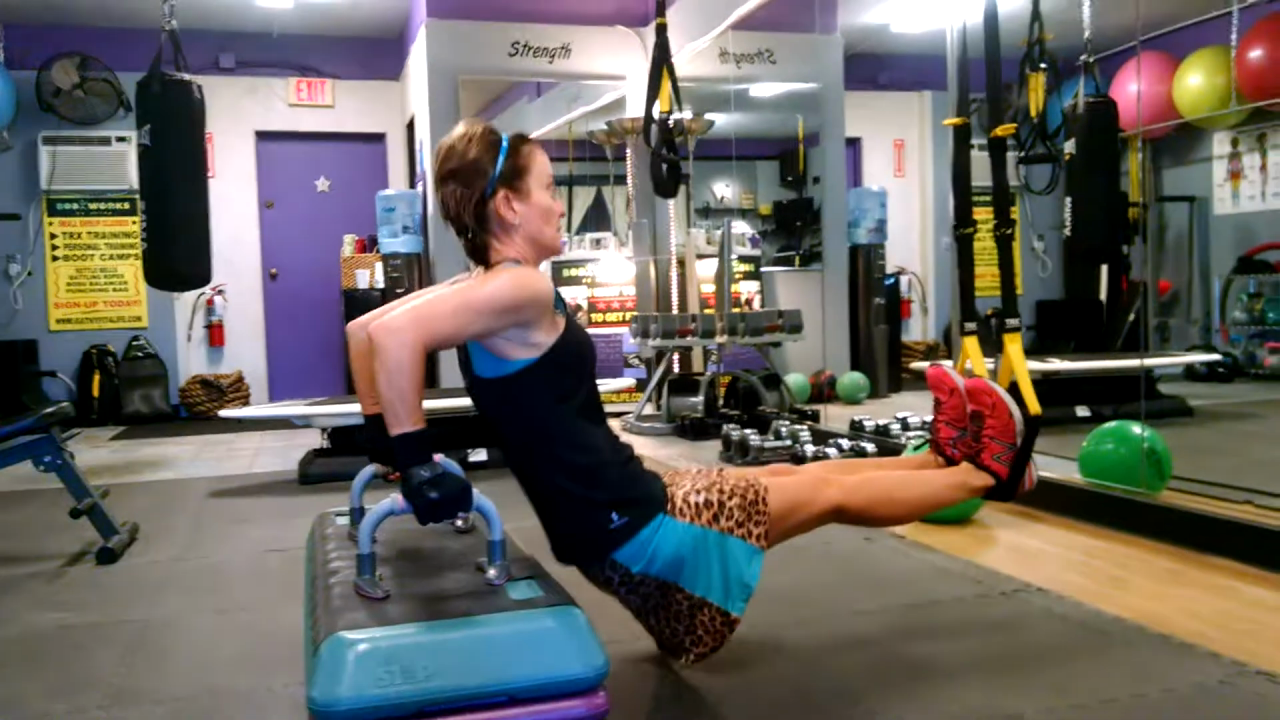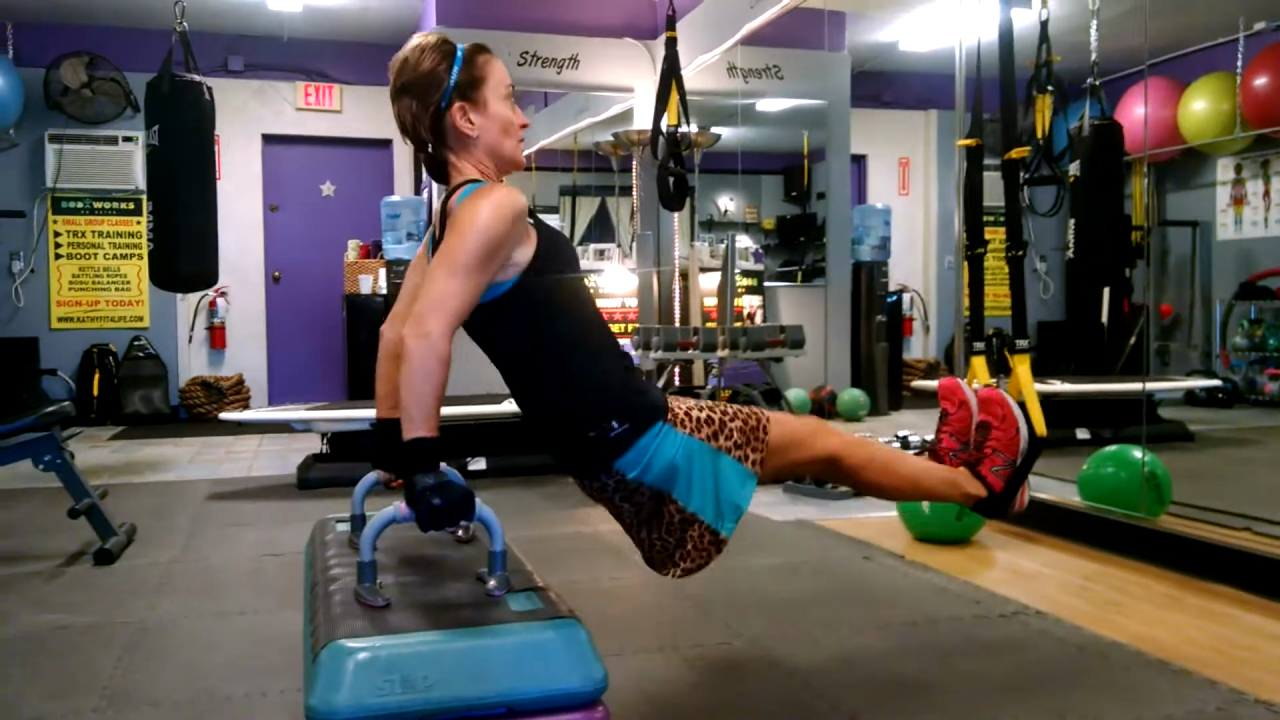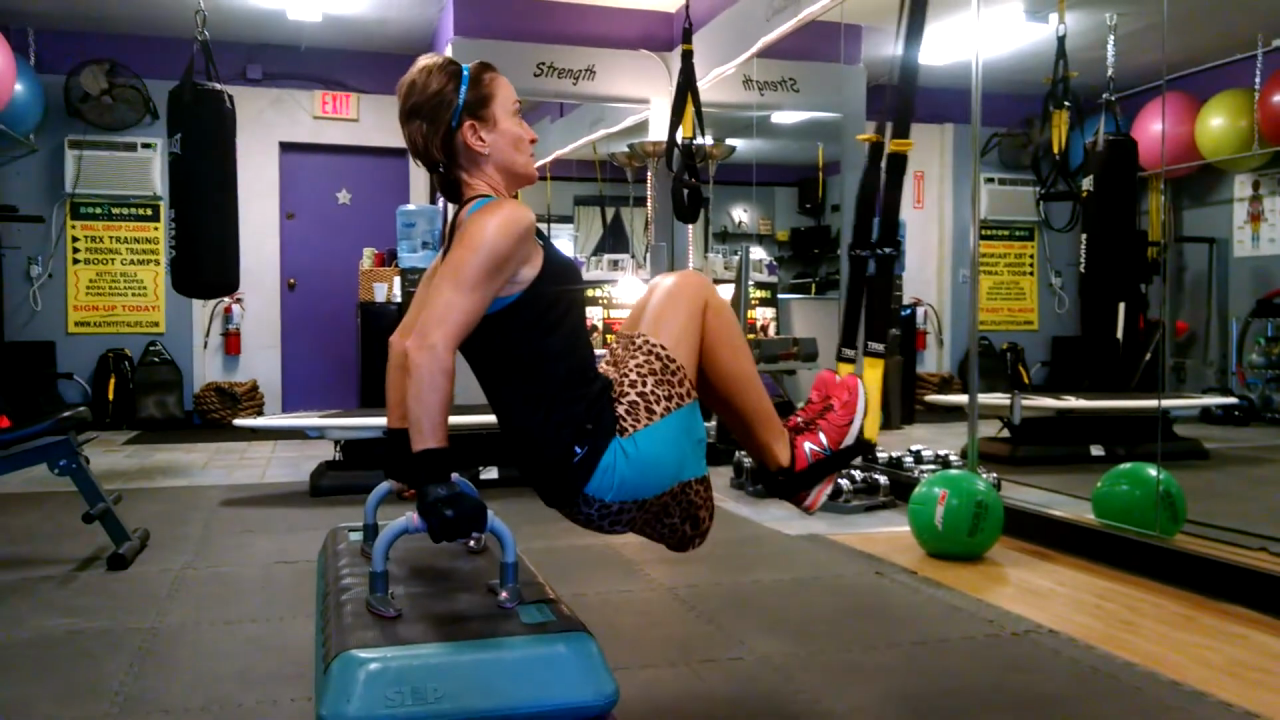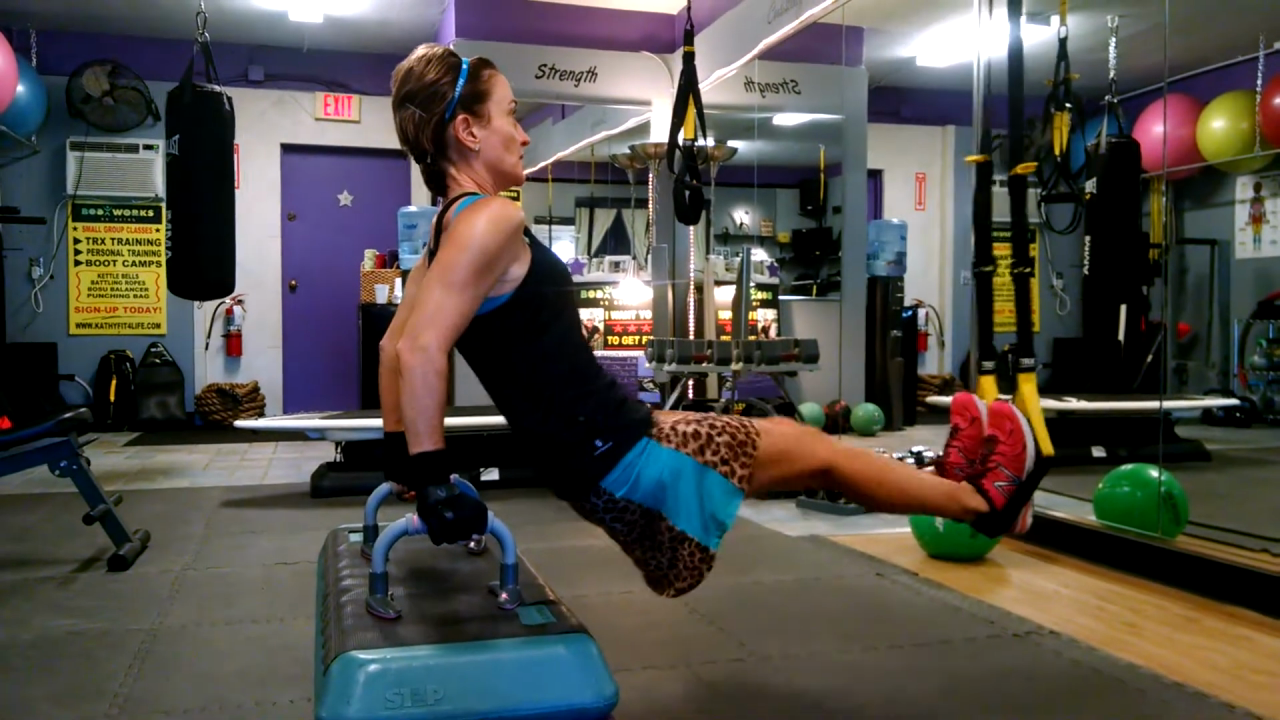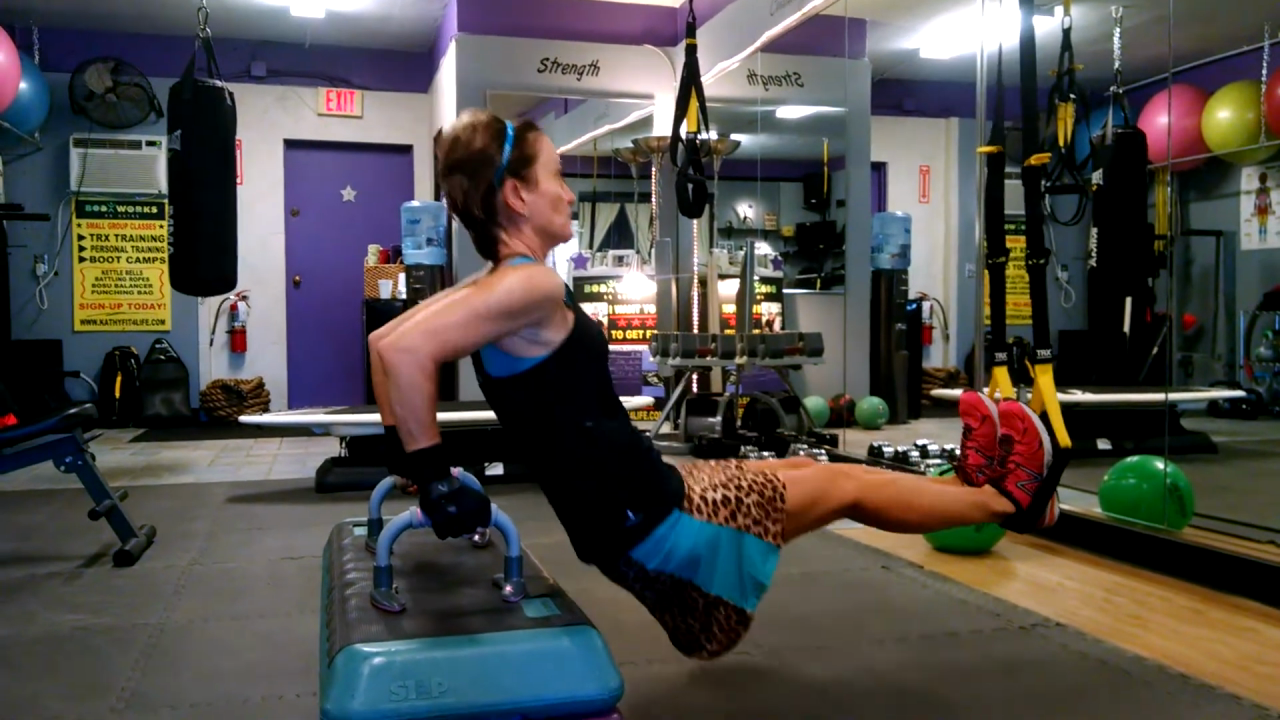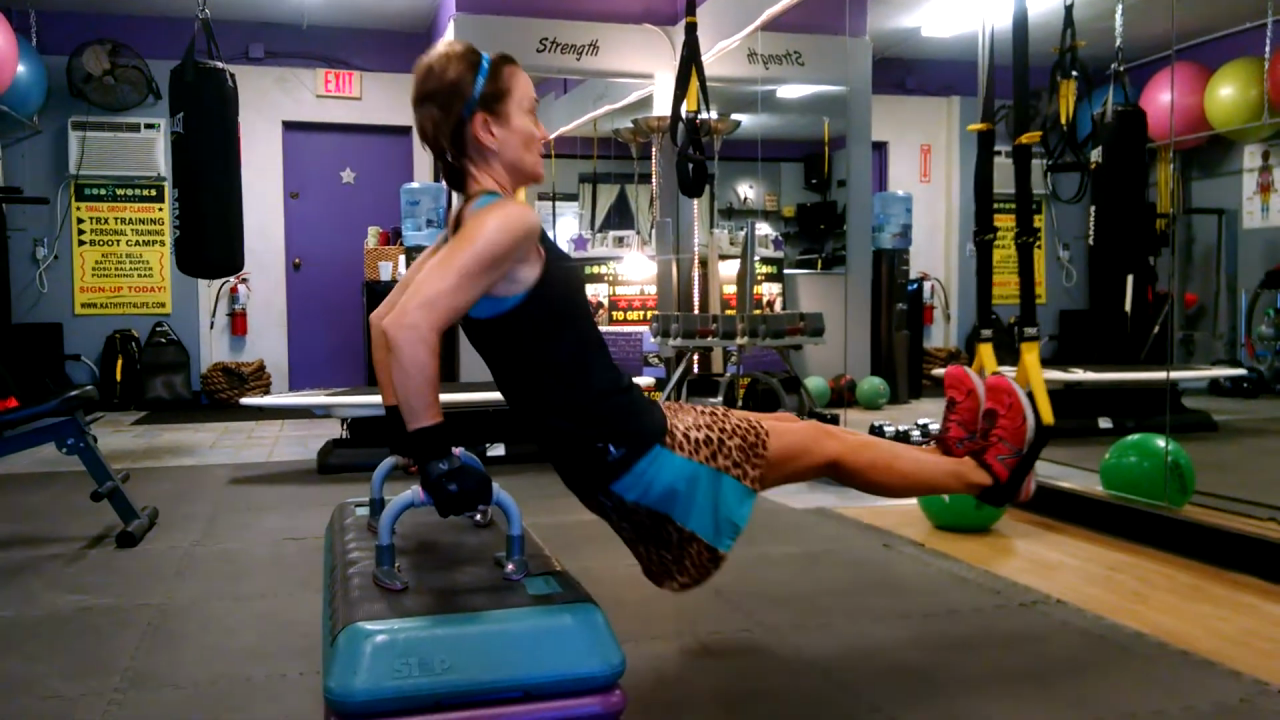
dt=0.7s
person 1, frame 1
left shoulder: (480, 288)
right shoulder: (521, 289)
left elbow: (360, 333)
right elbow: (390, 338)
left wrist: (387, 454)
right wrist: (416, 465)
left hip: (617, 512)
right hip: (629, 531)
left knee: (789, 475)
right knee: (827, 489)
left ankle: (941, 461)
right ankle: (982, 476)
person 1, frame 2
left shoulder: (455, 215)
right shoulder: (494, 207)
left elbow: (394, 335)
right elbow: (422, 338)
left wrist: (394, 450)
right wrist: (422, 468)
left hip: (604, 441)
right hip: (628, 441)
left knee: (806, 436)
right knee: (820, 440)
left ankle: (939, 471)
right ankle: (978, 487)
person 1, frame 3
left shoulder: (467, 229)
right shoulder: (504, 222)
left elbow: (403, 345)
right elbow: (428, 349)
left wrist: (406, 462)
right wrist: (436, 482)
left hip: (574, 467)
right hip: (608, 469)
left knee: (676, 298)
right knee: (688, 290)
left ankle: (780, 442)
right ankle: (787, 459)
person 1, frame 4
left shoulder: (452, 232)
right shoulder: (491, 221)
left elbow: (394, 349)
right elbow: (421, 353)
left wrist: (405, 465)
right wrist: (436, 484)
left hip: (596, 458)
right hip: (620, 460)
left knee: (793, 440)
right knee: (813, 449)
left ankle: (954, 487)
right ankle: (984, 501)
person 1, frame 5
left shoulder: (495, 285)
right shoulder: (531, 285)
left elbow: (389, 348)
right elbow: (399, 352)
left wrist: (411, 462)
right wrist: (435, 478)
left hip: (634, 504)
right hip: (650, 524)
left knee: (803, 467)
right knee: (841, 483)
left ankle: (972, 488)
right ankle: (1007, 501)
person 1, frame 6
left shoulder: (473, 224)
right shoulder: (505, 222)
left elbow: (383, 321)
right elbow: (406, 330)
left wrist: (411, 436)
right wrist: (432, 452)
left hip: (611, 446)
right hip: (628, 458)
left knee: (785, 425)
right knee: (820, 442)
left ankle: (946, 458)
right ankle: (984, 475)
